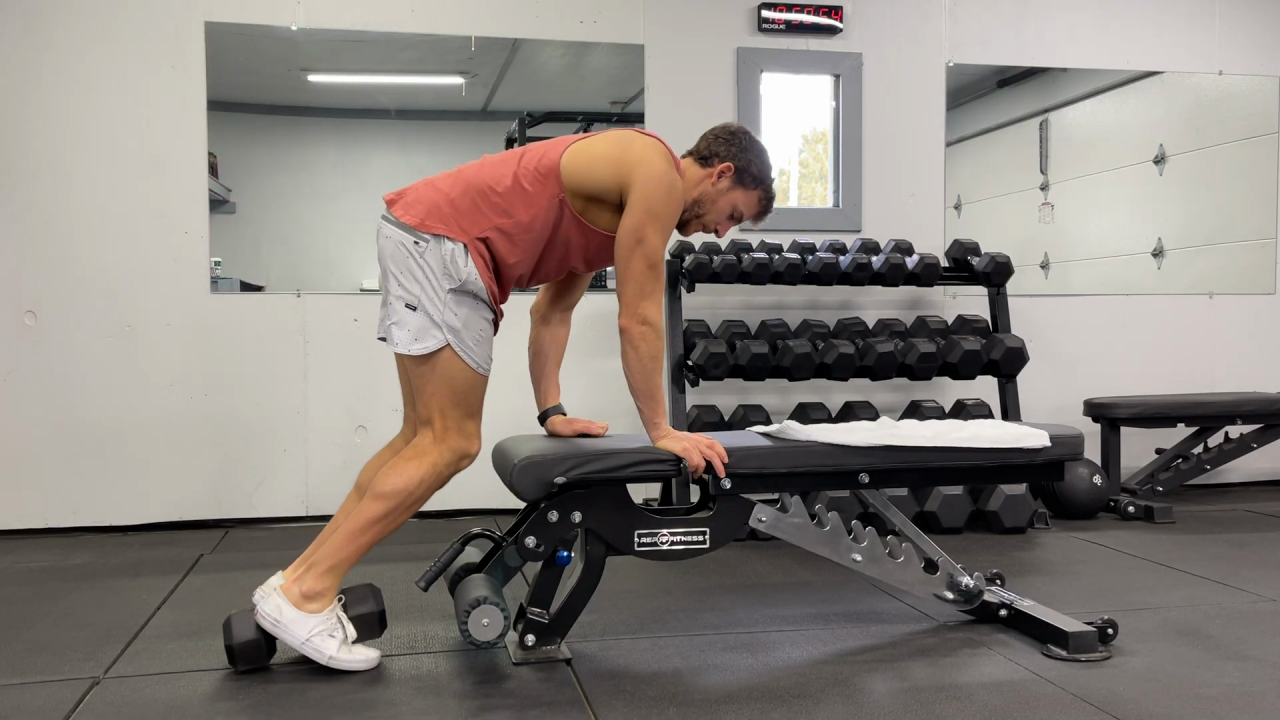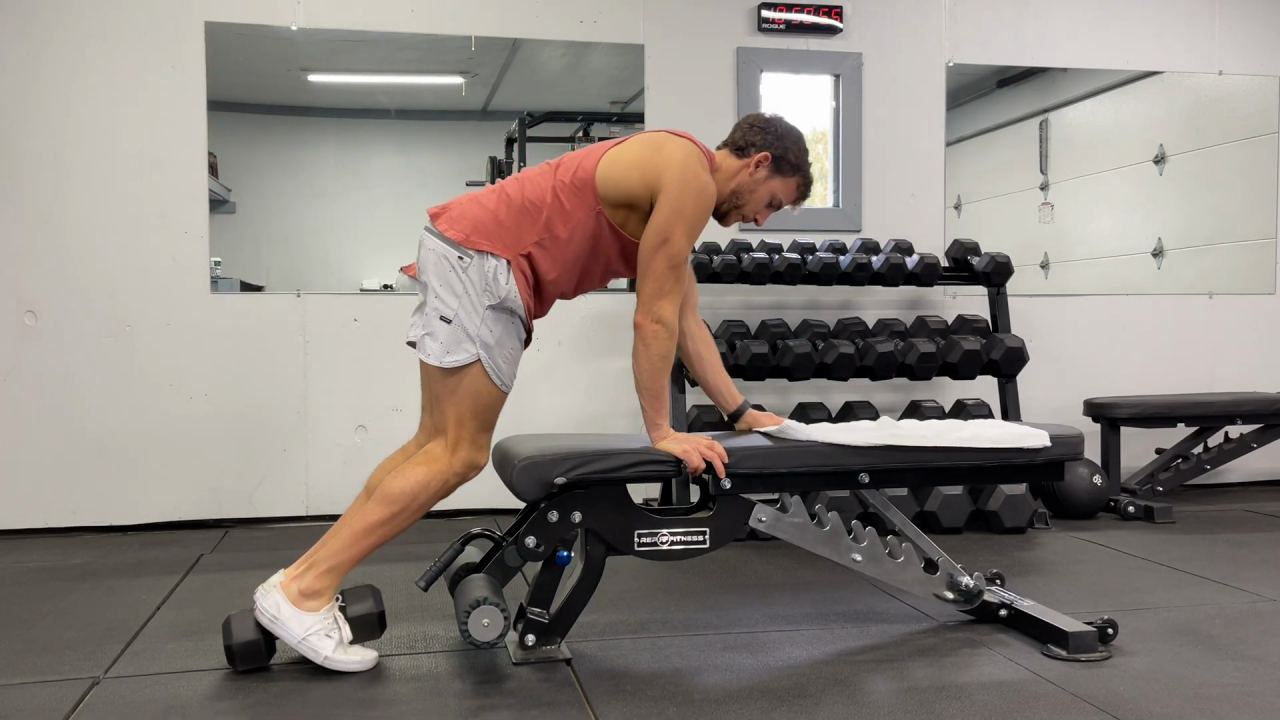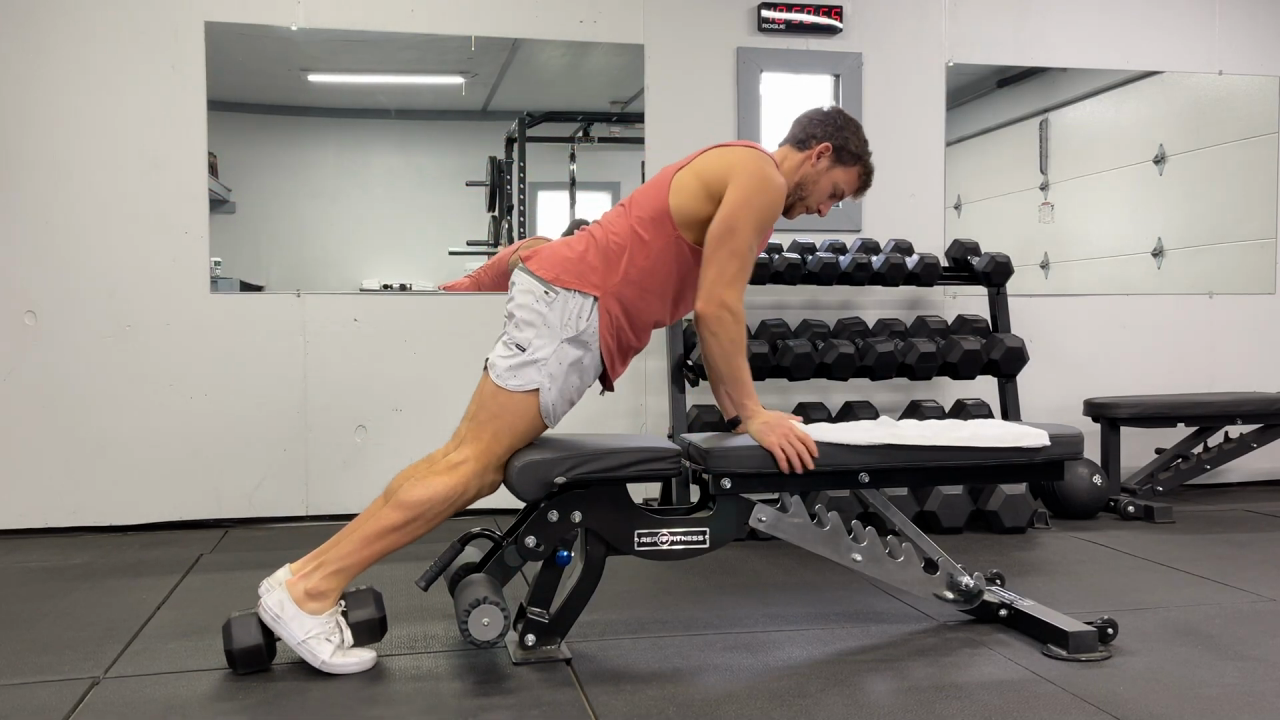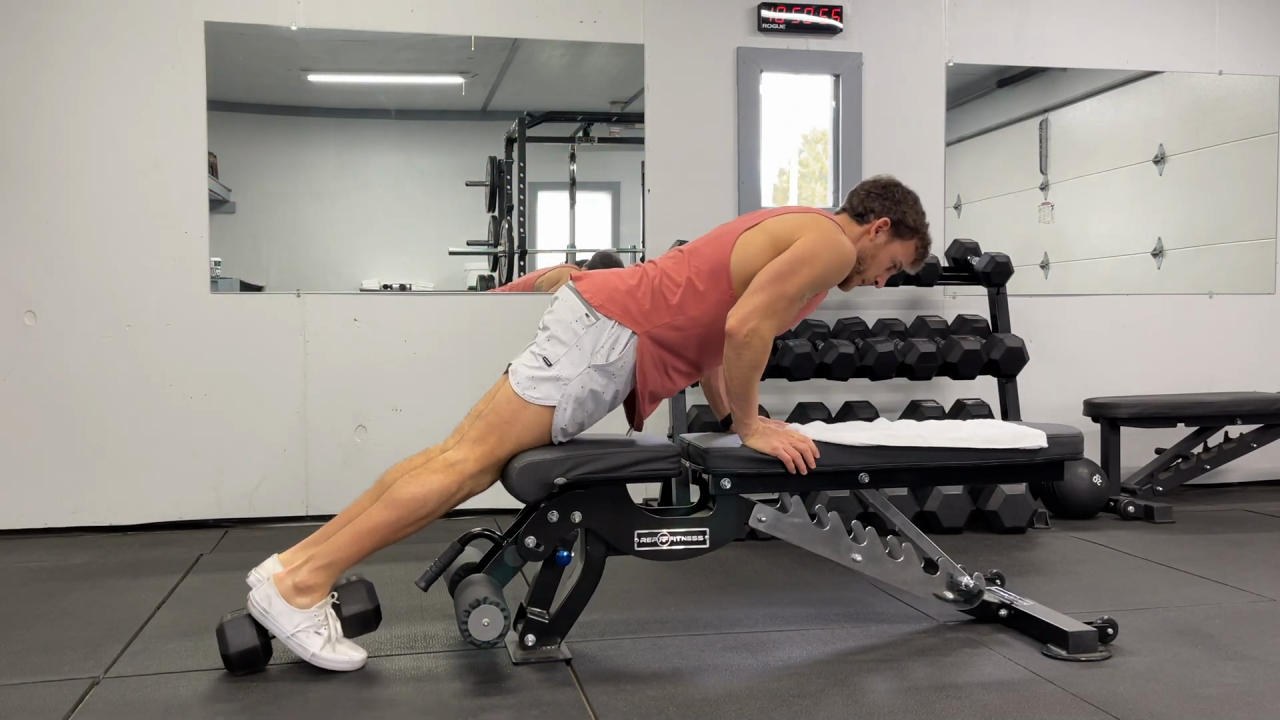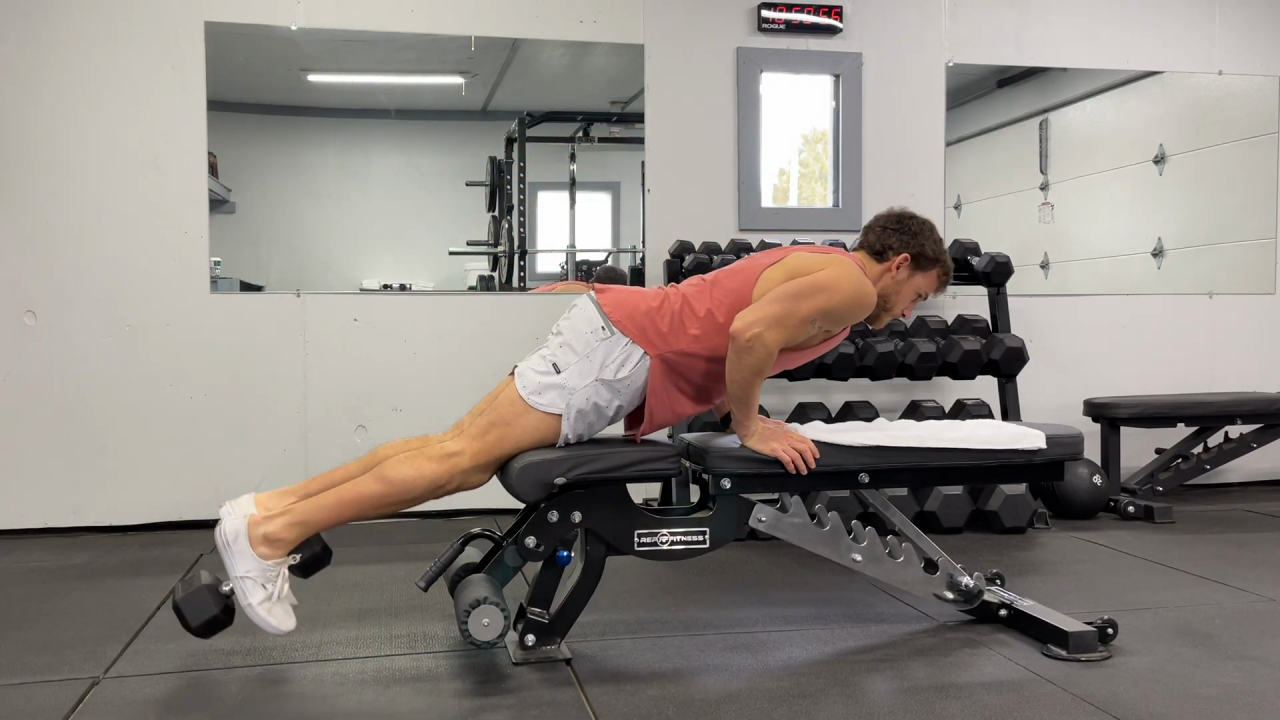
dt=0.5s
person 1, frame 1
left shoulder: (621, 193)
right shoulder: (658, 176)
left elbow: (552, 312)
right elbow: (639, 319)
left wrist: (551, 411)
right wrist: (660, 431)
left hip: (427, 238)
right hip: (439, 240)
left knee: (425, 437)
right knee: (450, 443)
left ankle: (299, 580)
right ankle: (304, 598)
person 1, frame 2
left shoulder: (669, 179)
right shoulder: (691, 178)
left elbow: (684, 319)
right elbow: (654, 318)
left wrist: (738, 409)
right wrist: (661, 431)
left hip: (470, 252)
right hip: (482, 258)
left knee: (439, 447)
right knee: (459, 454)
left ankle: (305, 579)
right ankle: (303, 593)
person 1, frame 3
left shoulder: (741, 183)
right shoulder: (761, 178)
left elbow: (714, 309)
right elbow: (719, 305)
left wrist: (738, 412)
right wrist: (751, 414)
left hip: (572, 302)
right hip: (573, 302)
left knee: (476, 467)
right knee: (473, 464)
left ankle: (311, 576)
right ankle: (308, 592)
person 1, frame 4
left shoulder: (794, 230)
right shoulder: (831, 244)
left elbow: (708, 326)
right elbow: (745, 328)
left wrist: (731, 417)
right wrist: (750, 427)
left hip: (606, 323)
right hip: (609, 331)
left knee: (469, 463)
right knee: (468, 459)
left ankle: (297, 567)
right ankle: (298, 585)
person 1, frame 5
left shoulder: (817, 268)
right shoulder: (852, 287)
right elbow: (750, 333)
left wrist: (739, 412)
right wrist: (749, 426)
left hip: (620, 334)
right hip: (620, 348)
left knee: (464, 457)
right knee: (461, 456)
left ankle: (272, 513)
right ankle: (266, 528)
